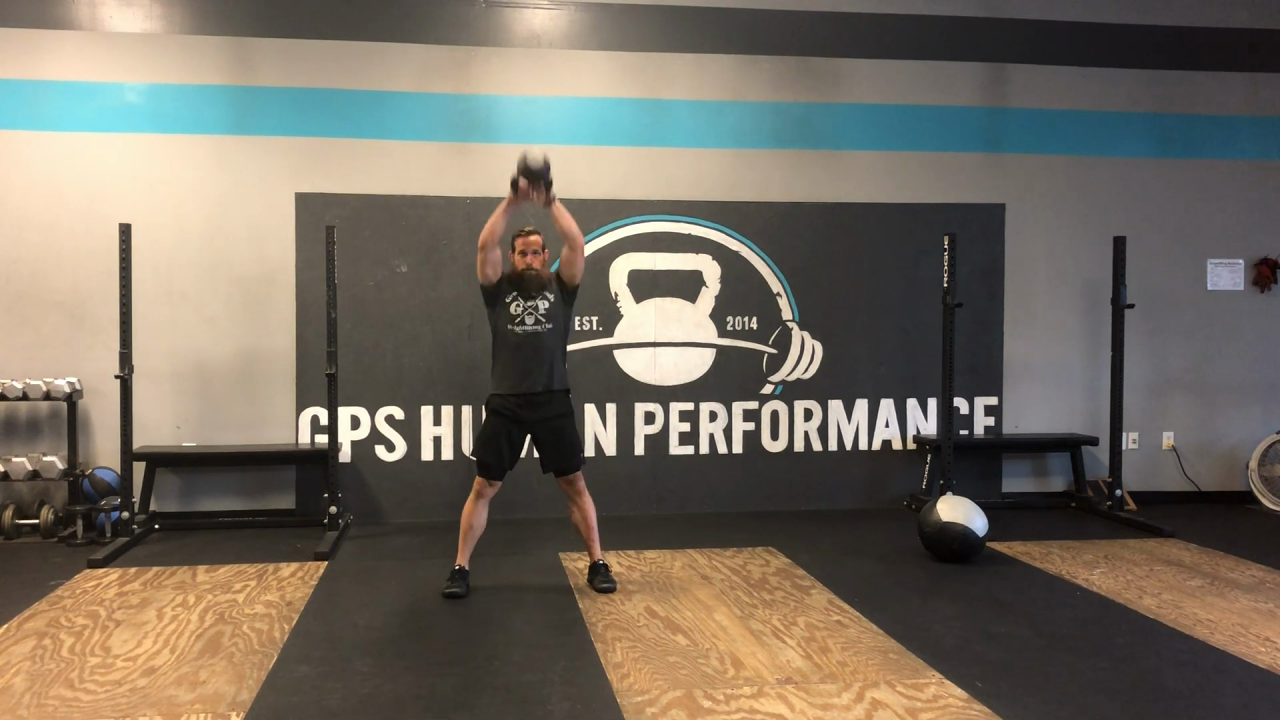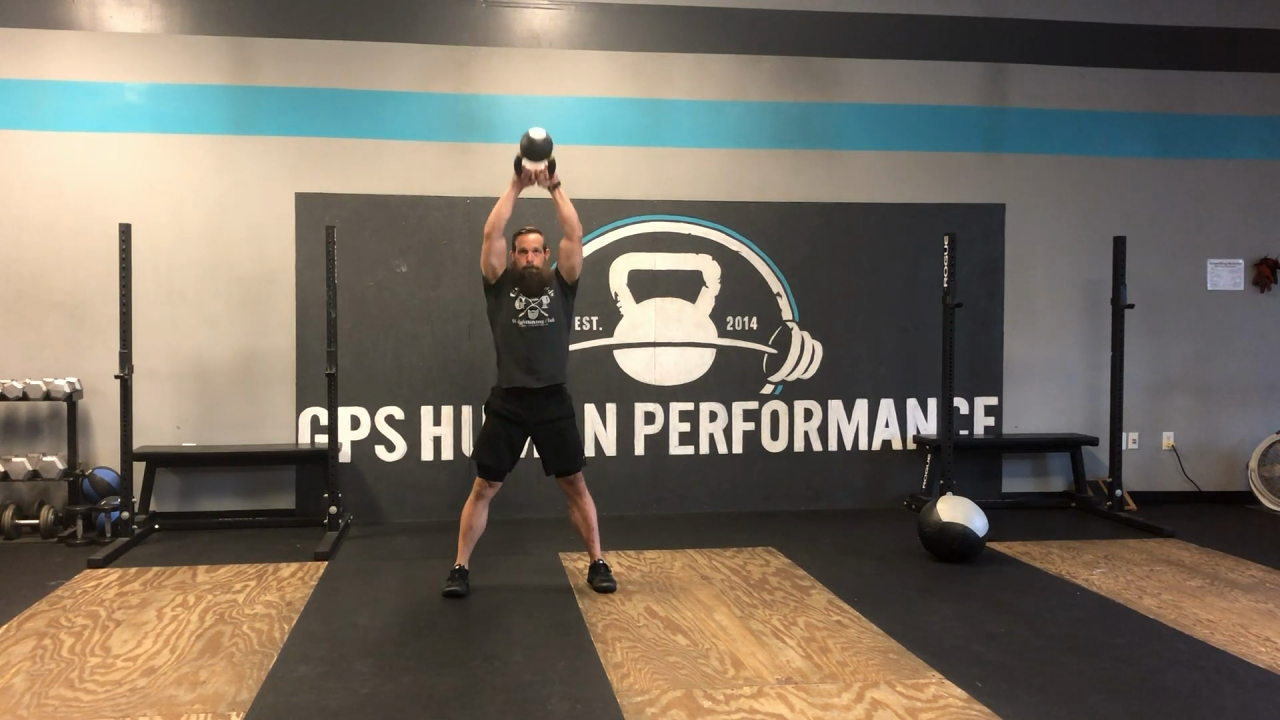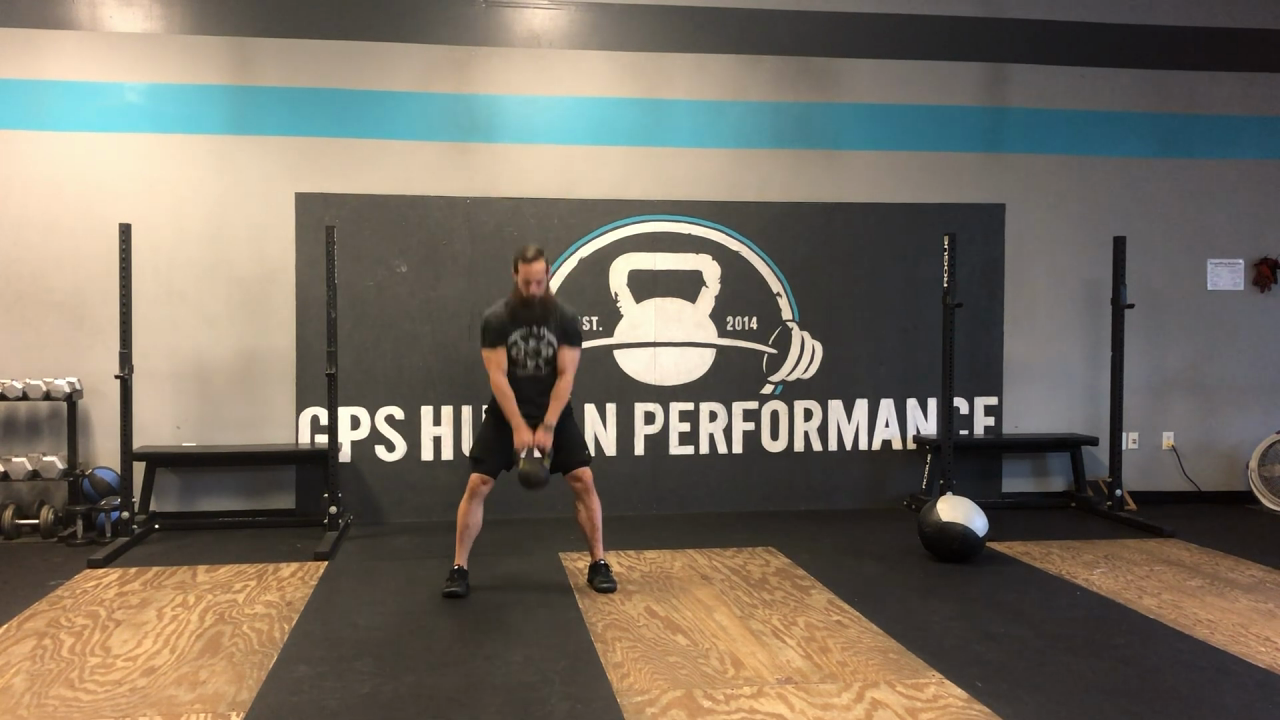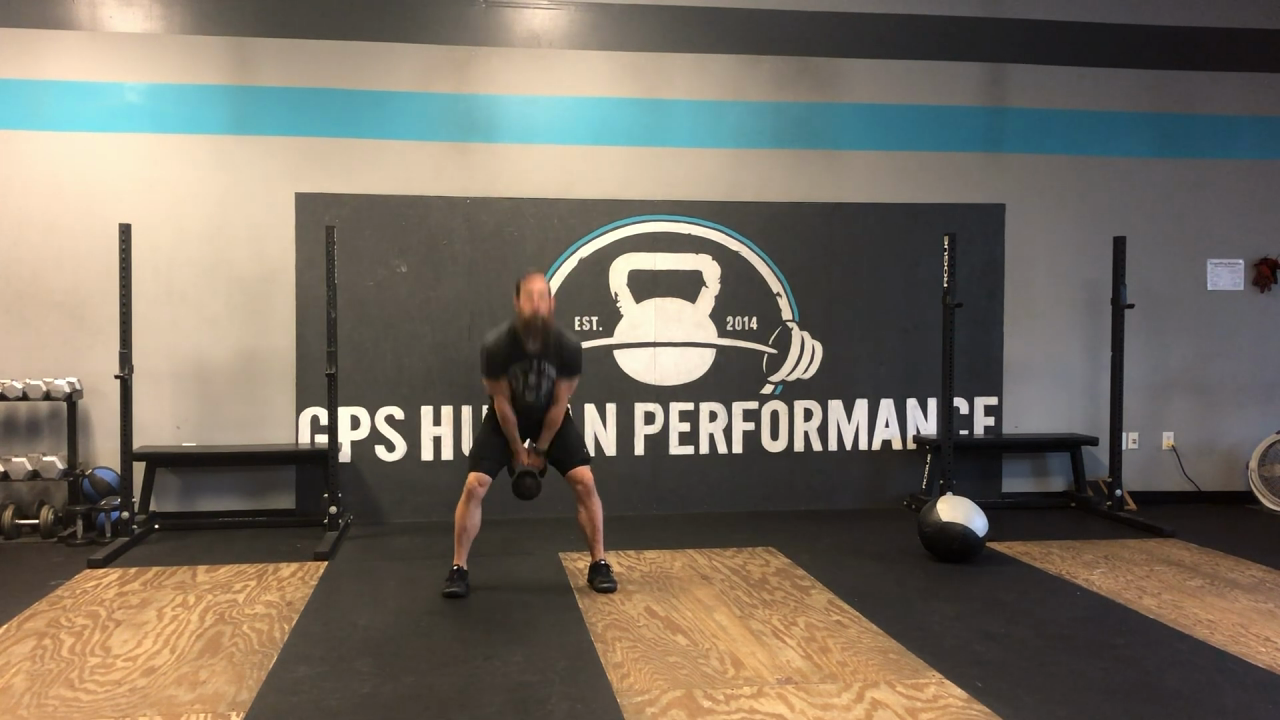
dt=0.5s
person 1, frame 1
left shoulder: (561, 287)
right shoulder: (499, 288)
left elbow: (576, 244)
right elbow: (485, 245)
left wrist: (550, 202)
right wrist: (512, 200)
left hip: (553, 403)
right hip: (506, 404)
left knee: (575, 485)
right knee: (484, 487)
left ankle: (597, 563)
right ankle: (460, 568)
person 1, frame 2
left shoulder: (561, 286)
right shoulder: (500, 286)
left elbow: (575, 237)
right elbow: (492, 238)
left wrist: (554, 186)
right wrist: (515, 185)
left hip: (553, 401)
right hip: (507, 402)
left knee: (574, 485)
right knee: (484, 488)
left ankle: (598, 563)
right ankle: (460, 568)
person 1, frame 3
left shoulder: (565, 317)
right shoulder: (496, 317)
left elbow: (565, 378)
right elbow: (498, 379)
left wrist: (548, 427)
right wrist: (518, 427)
left hip: (554, 412)
right hip: (507, 412)
left knee: (583, 480)
right knee: (478, 484)
left ankle: (598, 564)
right ankle: (459, 568)
person 1, frame 4
left shoulder: (567, 345)
right shoulder: (497, 346)
left elbow: (561, 400)
right elbow: (502, 402)
left wrist: (541, 449)
right wrist: (518, 449)
left hip: (550, 421)
right hip: (507, 421)
left knee: (584, 480)
right knee: (476, 485)
left ankle: (599, 565)
right ankle: (458, 569)
